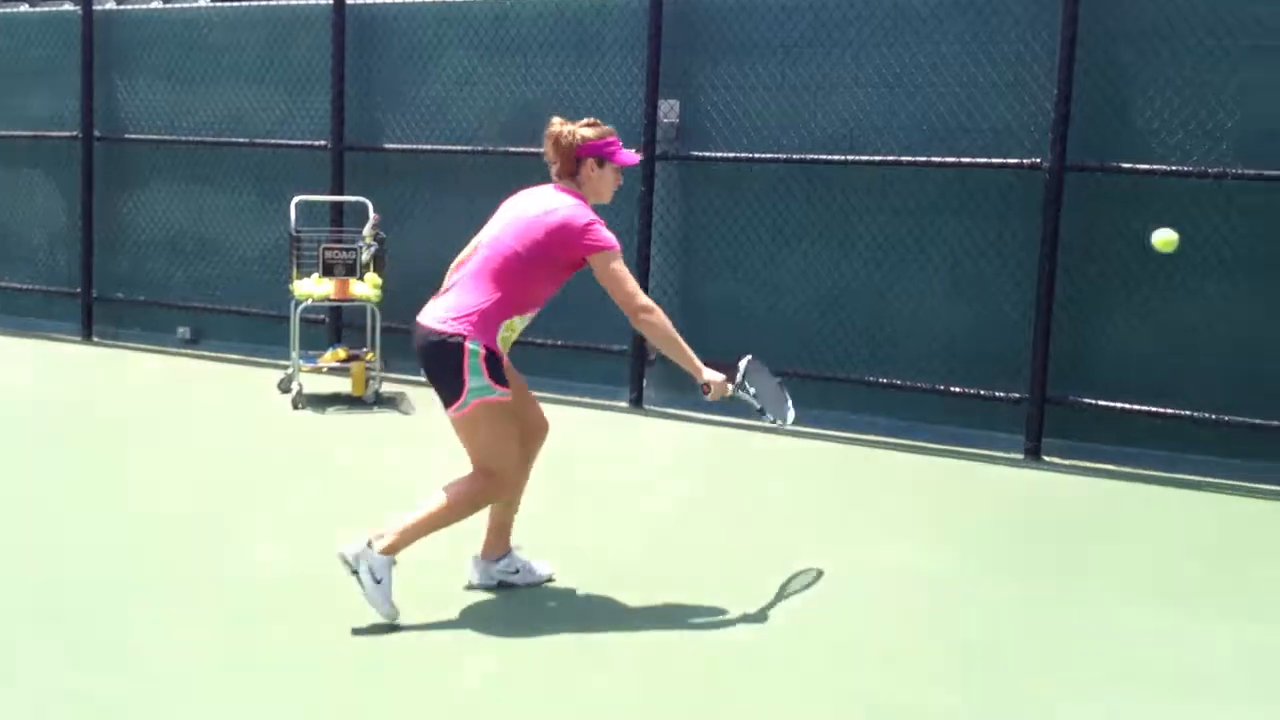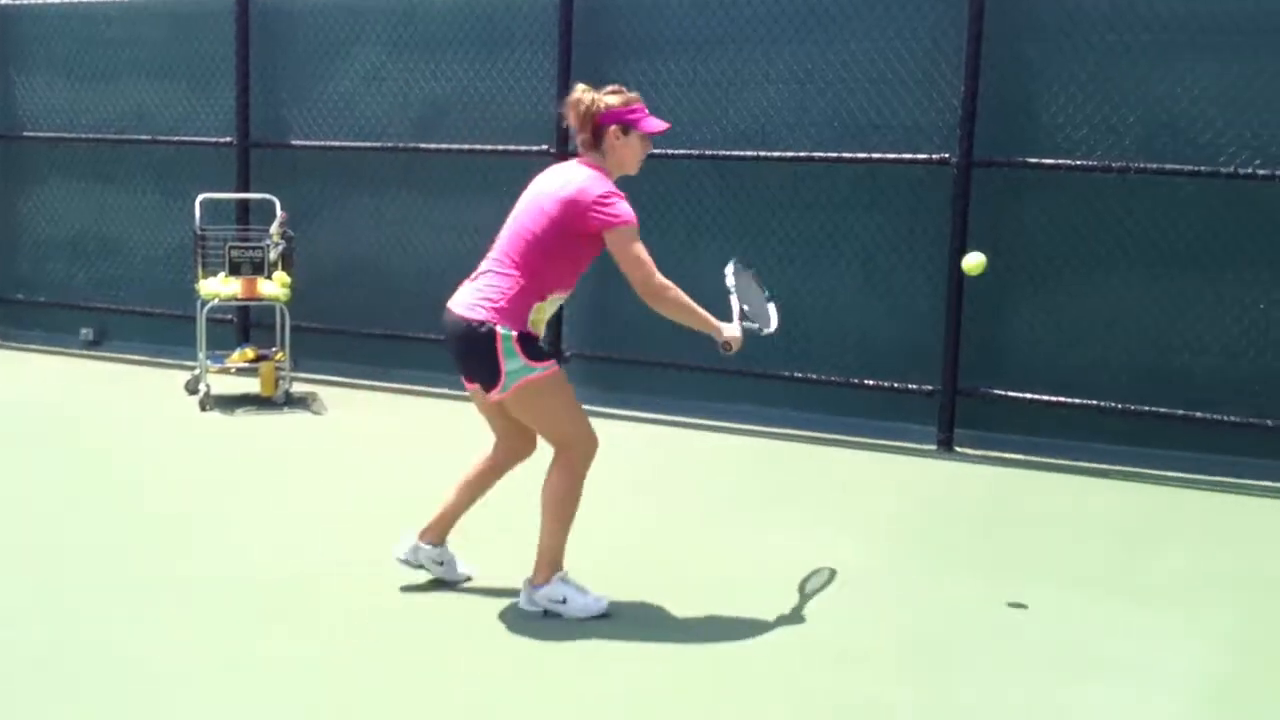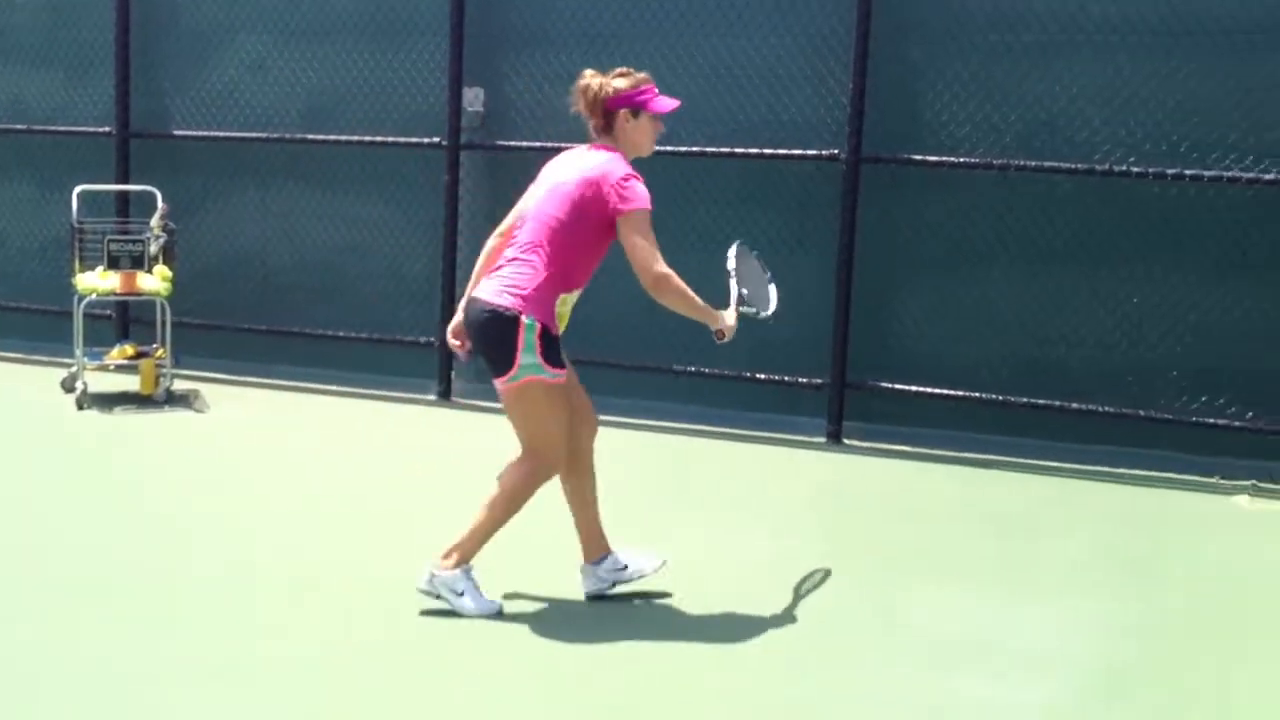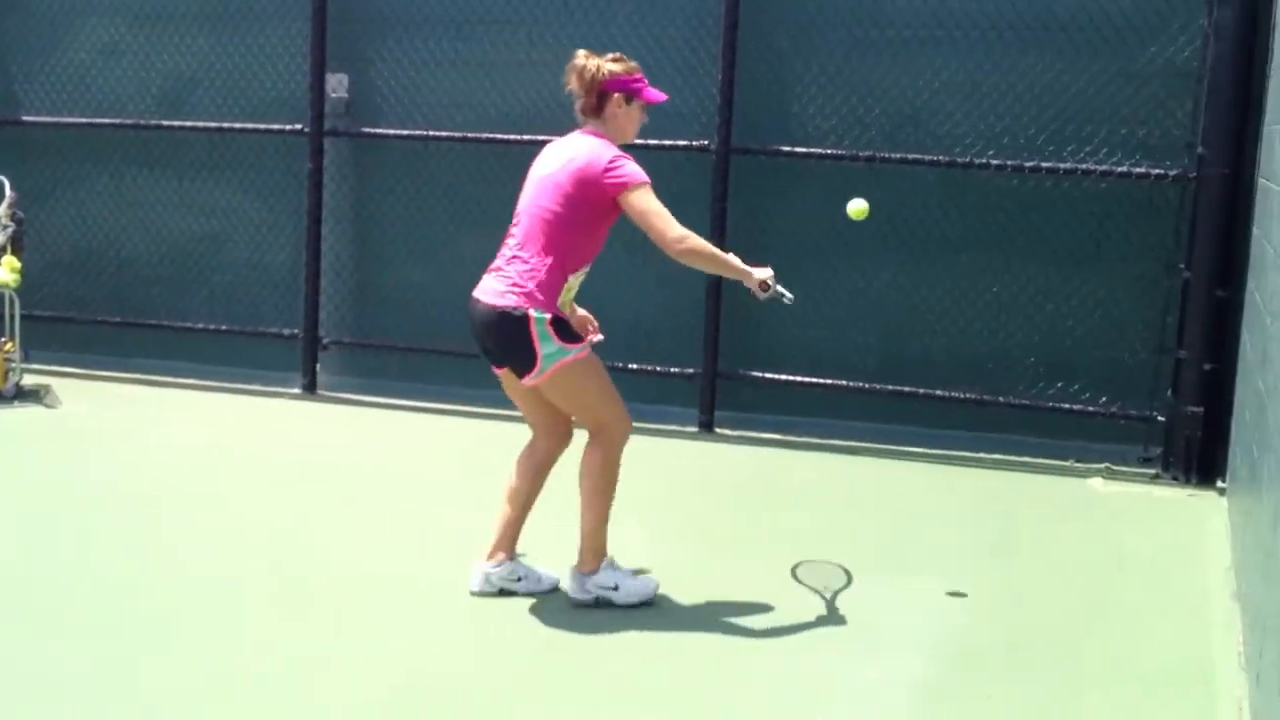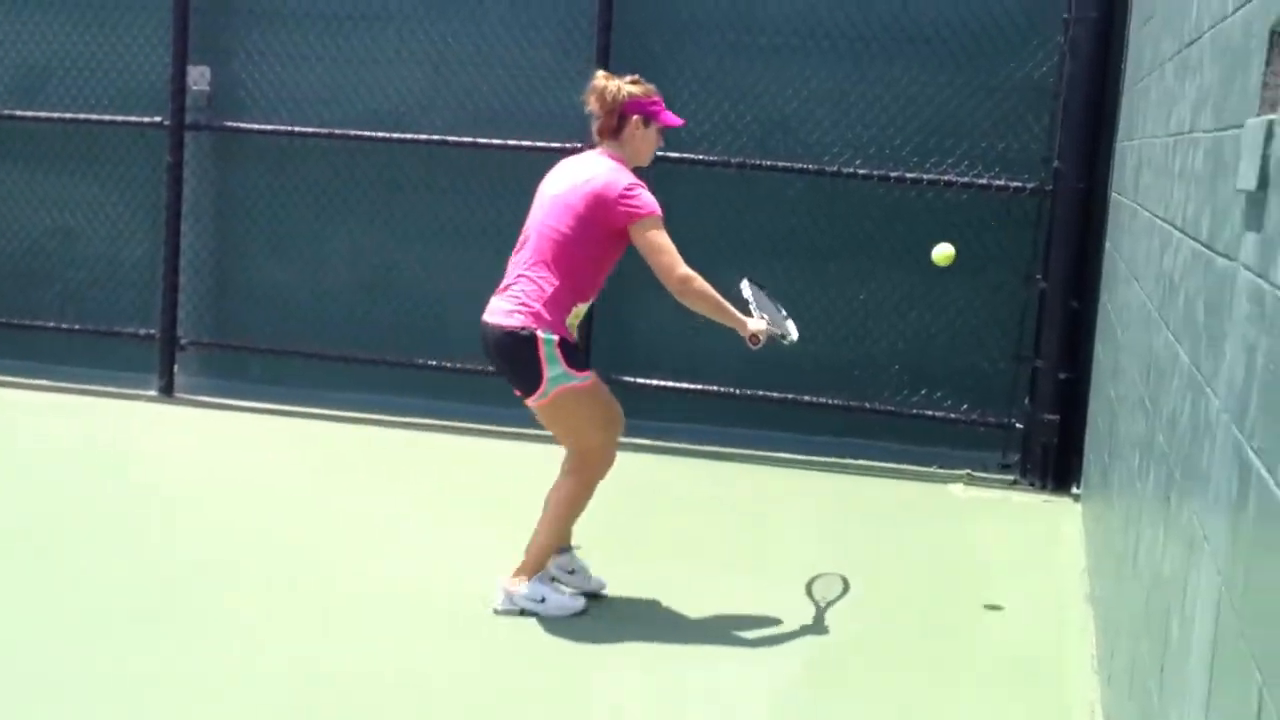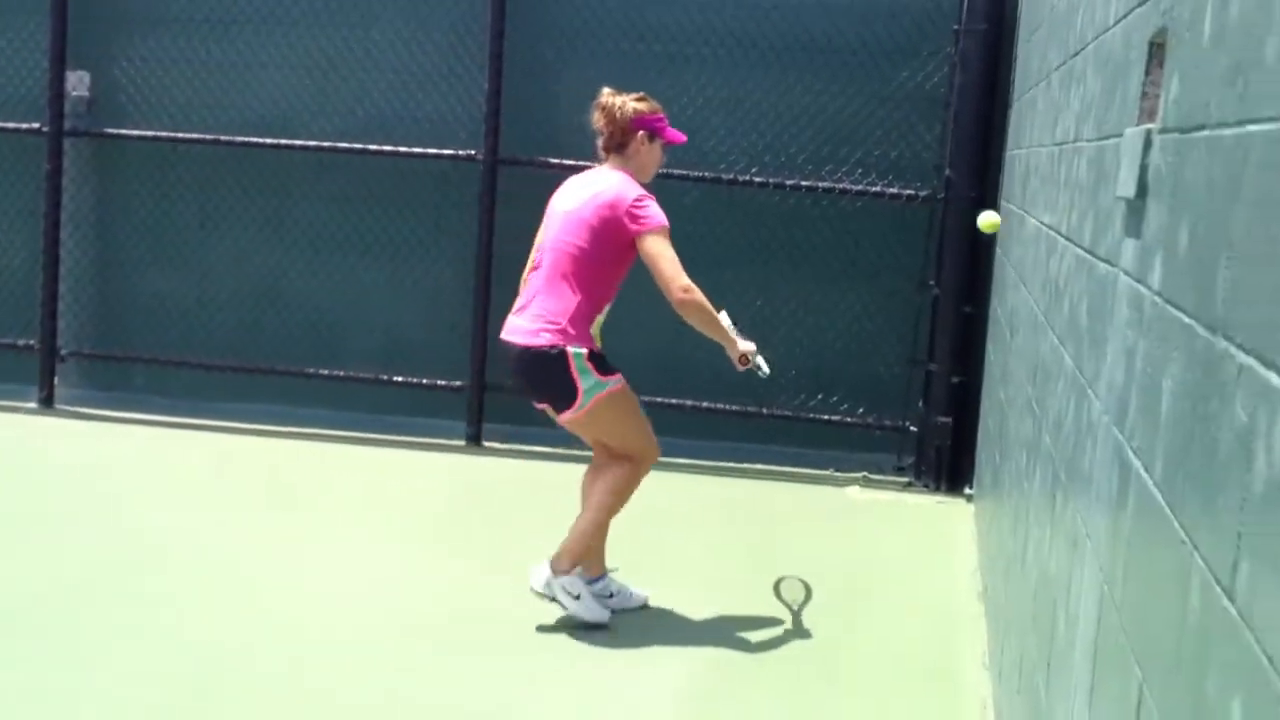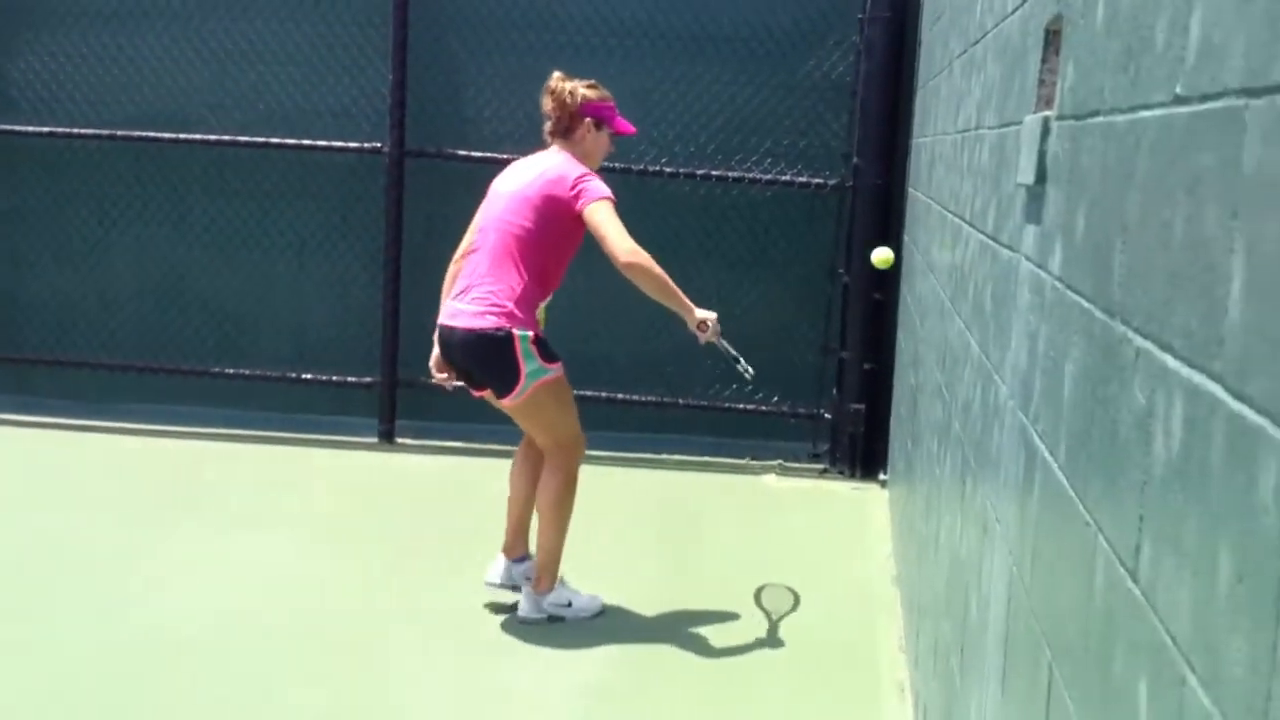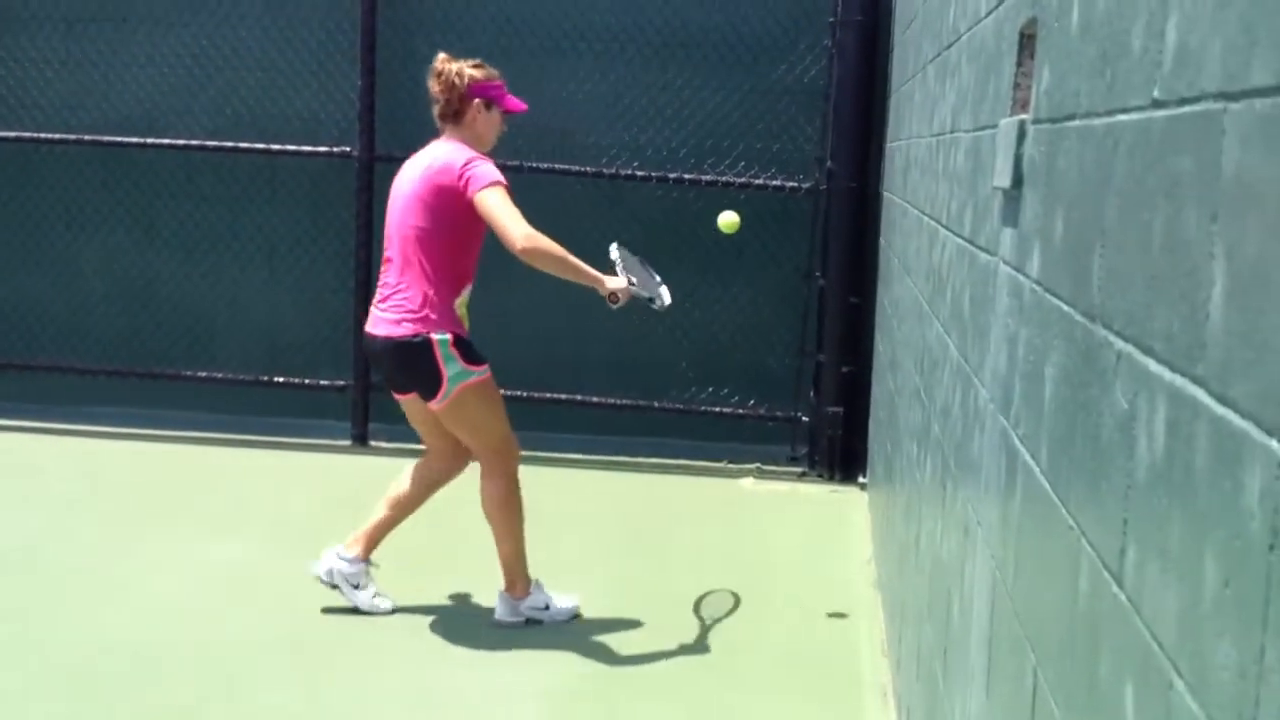
dt=0.4s
person 1, frame 1
left shoulder: (529, 200)
right shoulder: (584, 226)
left elbow: (459, 268)
right elbow: (641, 312)
right wrist: (701, 371)
left hip: (442, 333)
right hip: (460, 346)
left knee: (531, 430)
right knee: (498, 477)
left ankle: (494, 557)
right ankle: (378, 550)
person 1, frame 2
left shoulder: (559, 174)
right shoulder: (602, 198)
right elbow: (654, 289)
right wrist: (719, 328)
left hip: (469, 323)
right hip: (495, 335)
left knee: (514, 444)
right knee: (577, 445)
left ankle: (429, 542)
right ankle: (545, 581)
person 1, frame 3
left shoulder: (567, 162)
right shoulder: (621, 179)
left elbow: (501, 237)
right elbow: (656, 280)
left wrist: (465, 309)
right wrist: (715, 317)
left hip: (492, 312)
right hip: (519, 323)
left knee: (581, 428)
right knee: (543, 454)
left ankle: (600, 560)
right ankle: (452, 568)
person 1, frame 4
left shoulder: (560, 150)
right shoulder: (611, 162)
right elbow: (678, 243)
left wrist: (570, 306)
right wrist: (747, 273)
left hip: (494, 307)
right hip: (524, 319)
left knee: (551, 435)
right knee: (611, 427)
left ankle: (498, 561)
right ankle: (590, 568)
person 1, frame 5
left shoulder: (568, 169)
right shoulder: (624, 188)
right elbow: (680, 280)
right wrist: (742, 322)
left hip: (505, 328)
right hip: (535, 339)
left knee: (606, 426)
right knee: (592, 456)
left ankle: (556, 551)
right ankle: (523, 581)
person 1, frame 6
left shoulder: (572, 187)
right shoulder: (633, 201)
right elbow: (680, 293)
right wrist: (732, 342)
left hip: (521, 344)
right hip: (558, 352)
left knee: (615, 450)
right knee: (640, 451)
left ankle: (590, 576)
right ankle: (562, 566)
person 1, frame 7
left shoulder: (515, 172)
right shoulder: (578, 180)
left elbow: (460, 258)
right elbow: (629, 259)
left wrist: (441, 341)
right wrist: (689, 311)
left hip: (458, 328)
right hip: (503, 337)
left knee: (544, 435)
right knee: (565, 450)
left ankle: (512, 557)
right ankle: (543, 590)
person 1, frame 8
left shoulder: (419, 164)
right shoulder: (469, 166)
right elbow: (524, 243)
right wrist: (598, 280)
left hip: (387, 336)
right hip: (428, 341)
left knee: (450, 455)
right knee: (501, 457)
left ankle: (348, 557)
right ankle: (520, 595)
